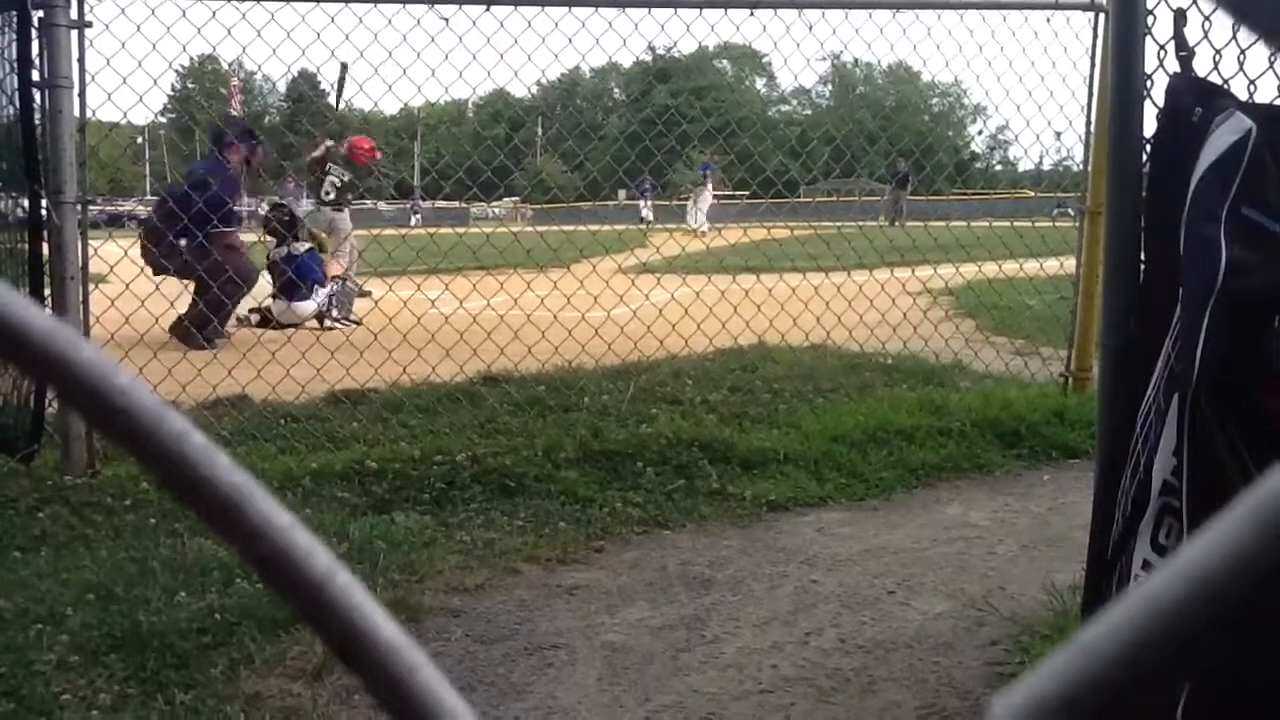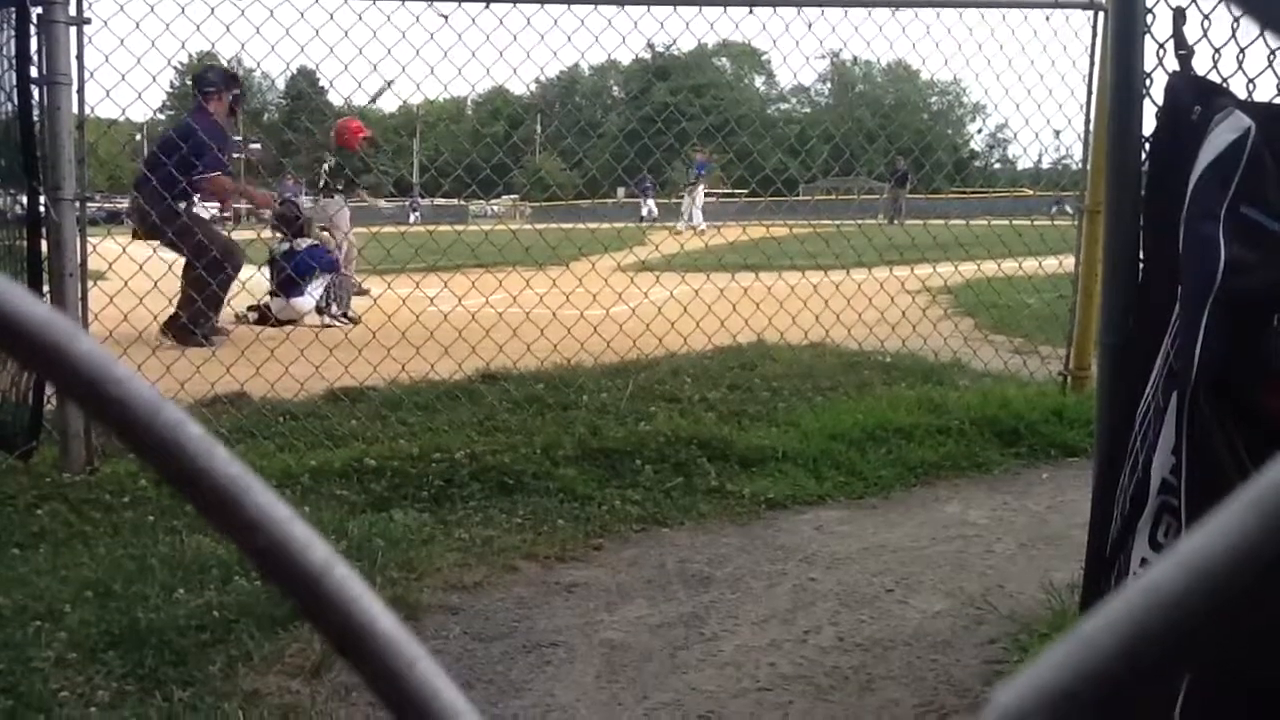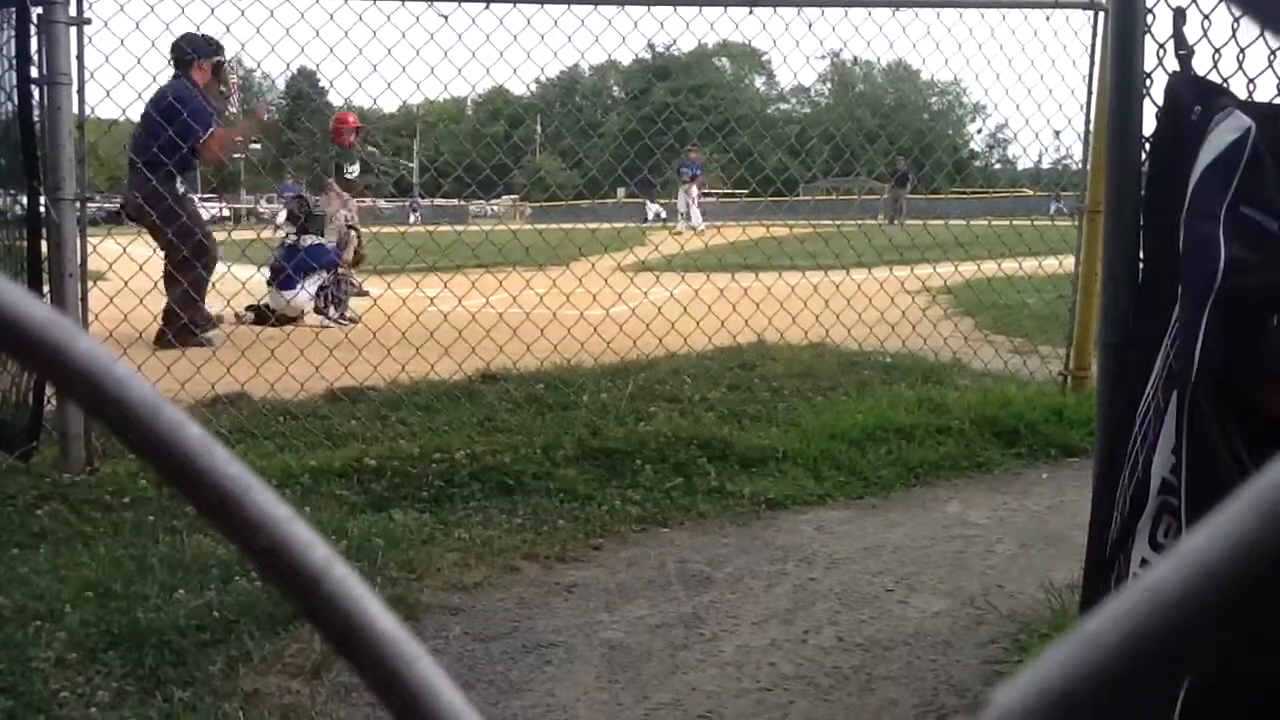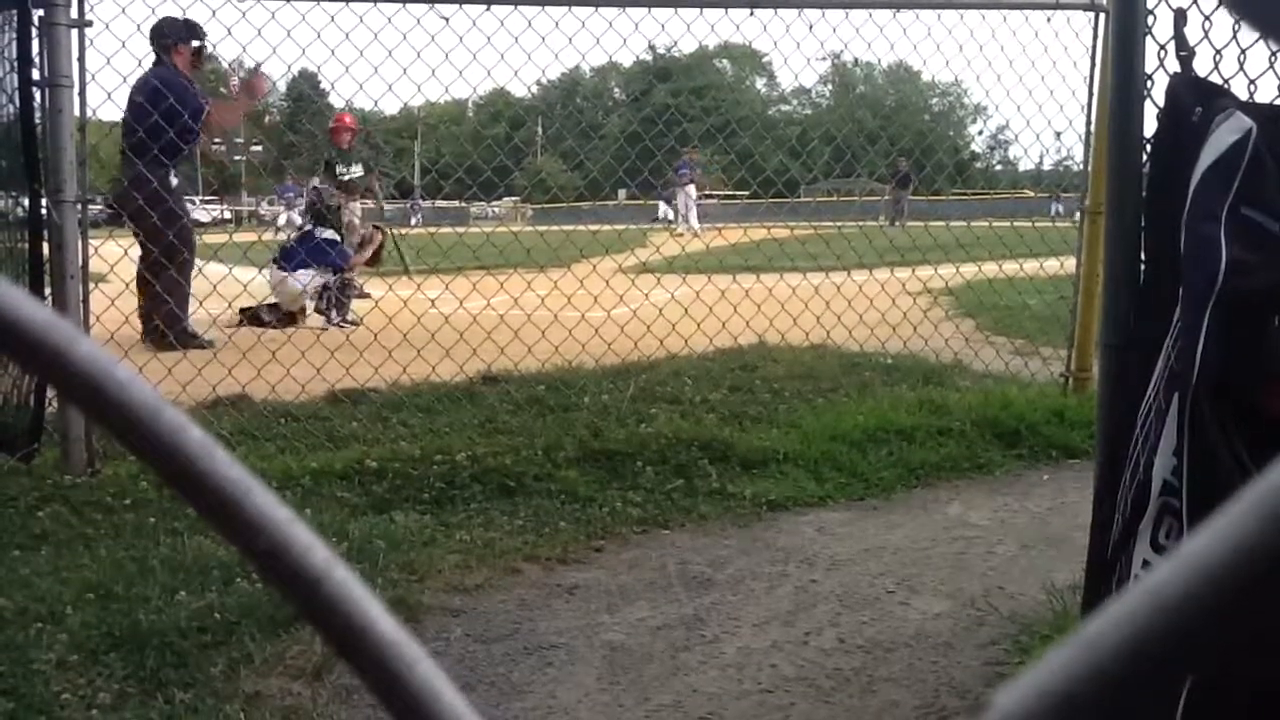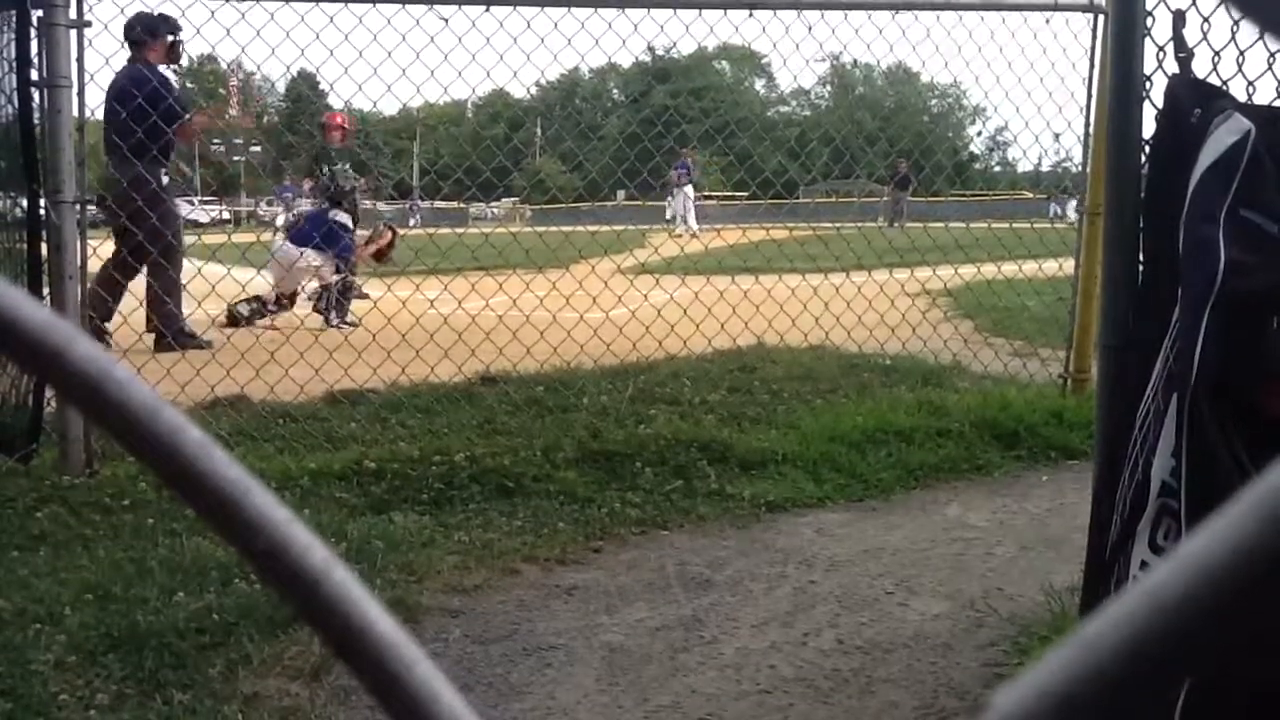
dt=0.2s
person 1, frame 1
left shoulder: (205, 169)
right shoulder: (225, 177)
right elbow: (226, 237)
right wrist: (245, 255)
left hip: (159, 245)
right hip: (169, 248)
left knee: (228, 261)
right knee: (245, 271)
left ankle: (201, 325)
right ankle: (194, 328)
person 1, frame 2
left shoulder: (194, 123)
right shoulder: (207, 127)
right elbow: (211, 181)
left wrist: (231, 194)
right wrist: (250, 194)
left hip: (152, 207)
right hip: (163, 210)
left knee: (208, 253)
right knee: (227, 257)
left ankle: (196, 320)
right ankle: (188, 325)
person 1, frame 3
left shoulder: (175, 92)
right shoulder: (187, 94)
left elbow: (194, 146)
right elbow: (209, 145)
left wrist: (234, 133)
right wrist: (249, 124)
left hip: (148, 187)
right hip: (158, 189)
left knee: (187, 251)
right knee: (199, 253)
left ankle: (191, 317)
right ankle: (177, 329)
person 1, frame 4
left shoulder: (154, 79)
right shoulder: (171, 81)
left elbow: (192, 126)
right elbow: (211, 121)
left wrist: (229, 108)
right wrist: (247, 96)
left hip: (138, 181)
right hip: (152, 181)
left knee: (157, 254)
right knee: (178, 253)
left ankle: (156, 324)
right ankle: (172, 332)
person 1, frame 5
left shoulder: (124, 78)
right shoulder: (150, 79)
right elbow: (185, 127)
left hip: (121, 177)
right hip: (145, 179)
left knee: (128, 254)
right knee: (165, 254)
left ankle: (91, 322)
right ankle: (171, 333)
